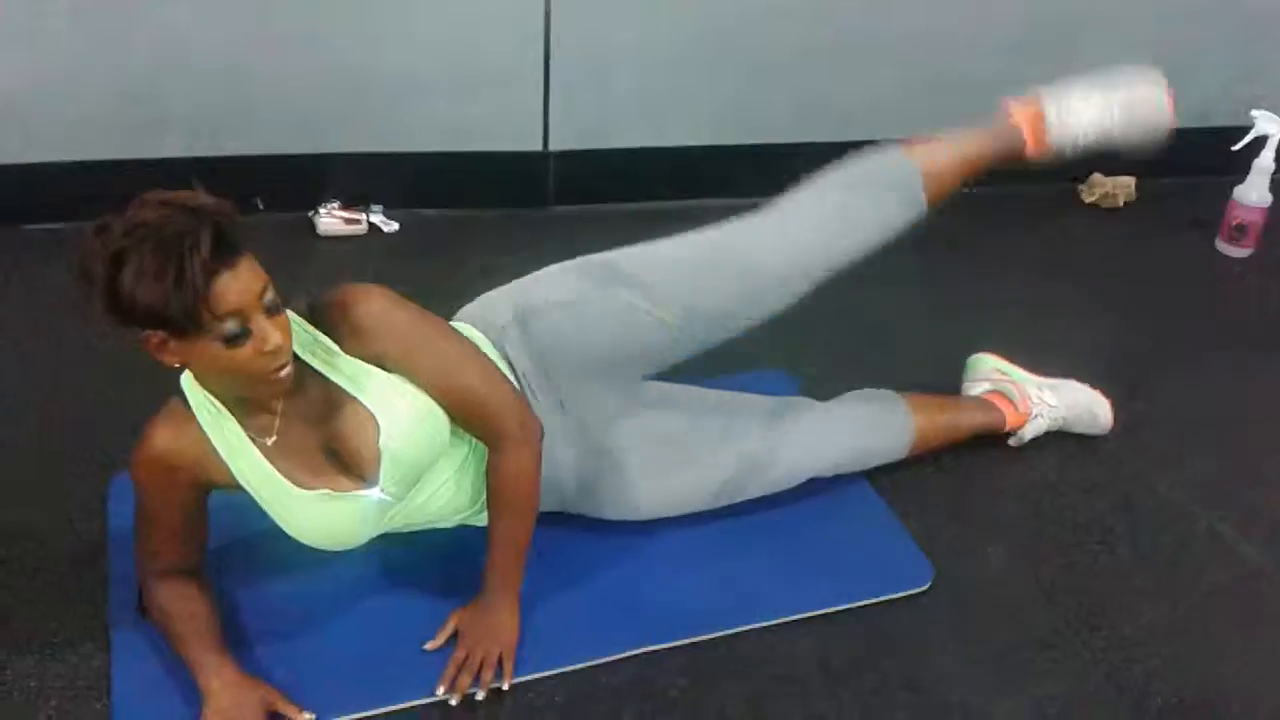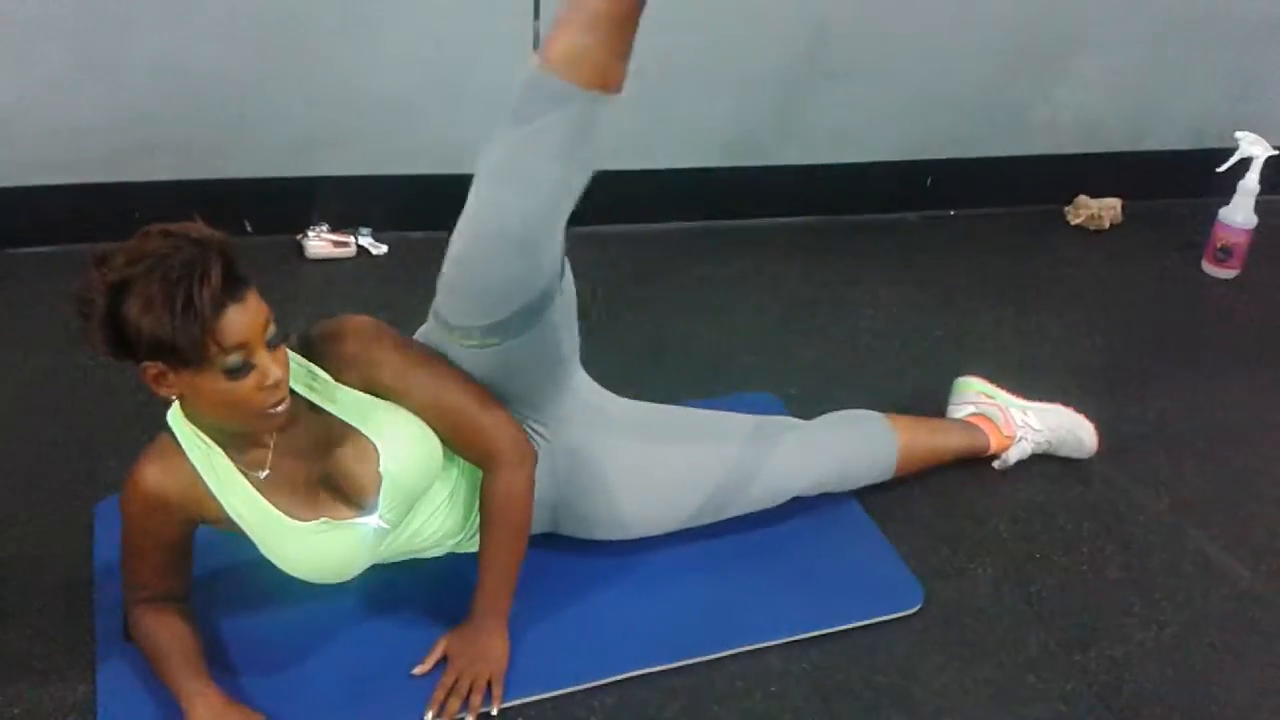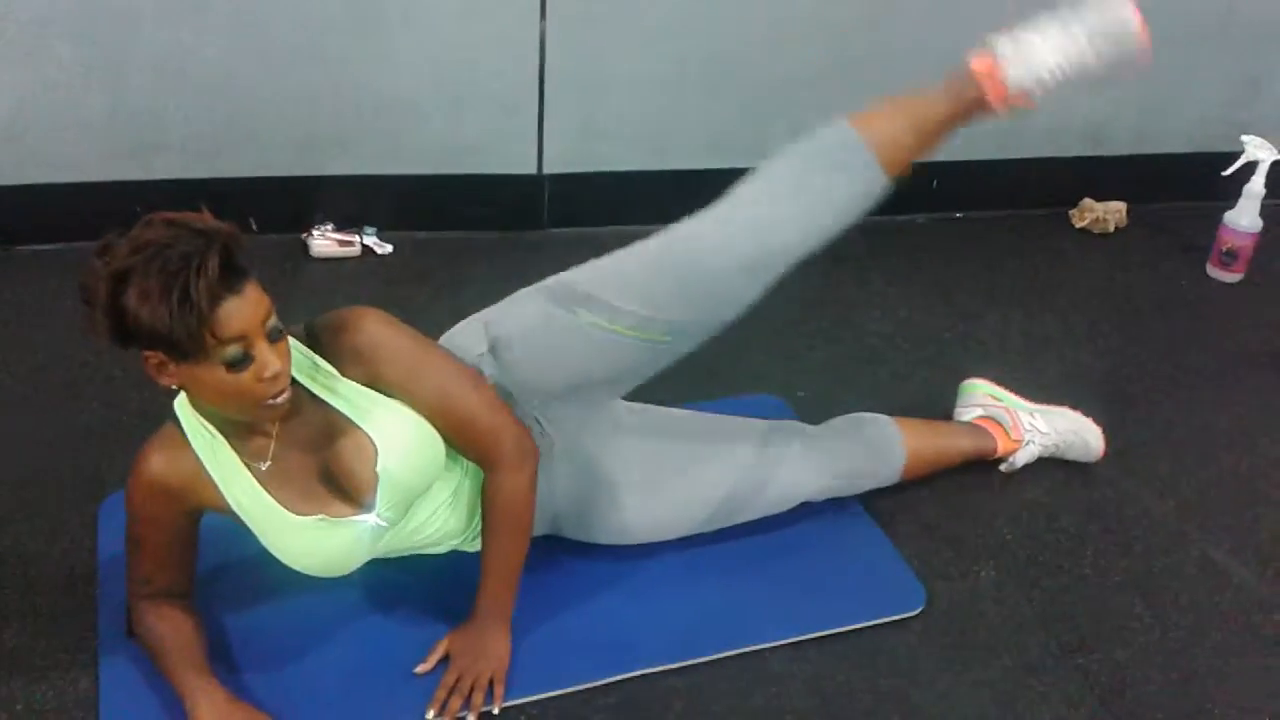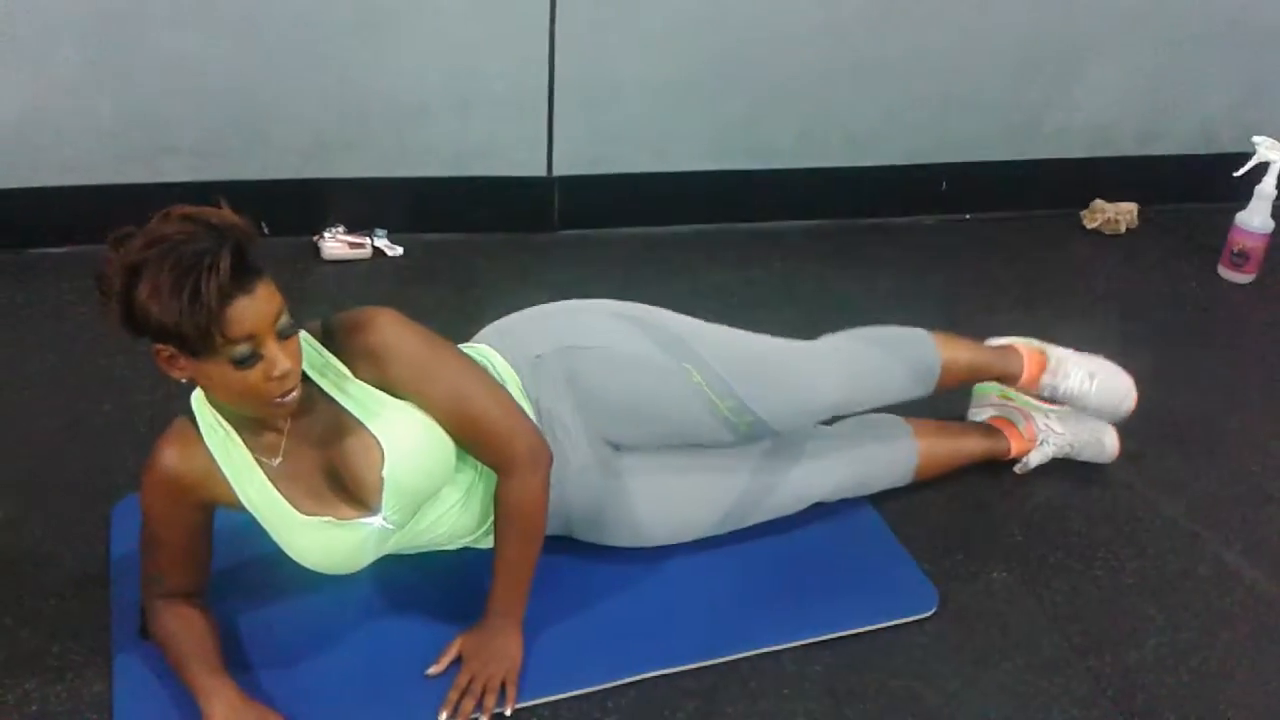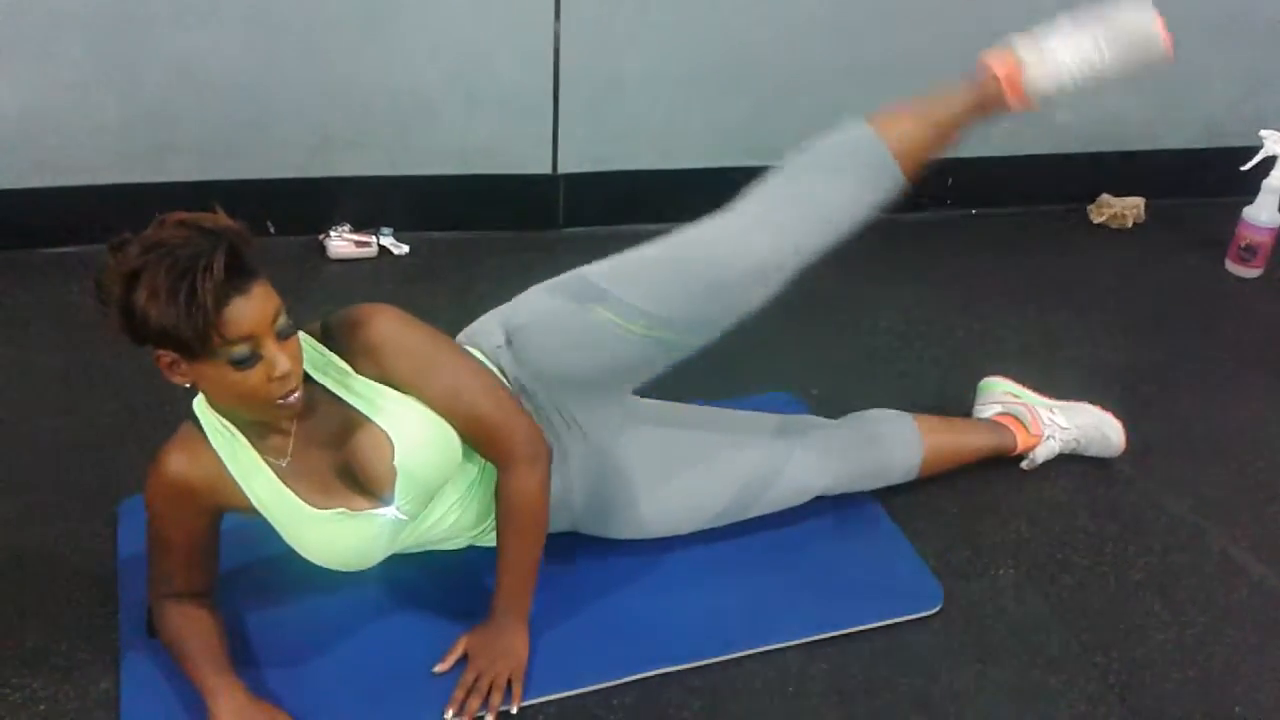
dt=0.5s
person 1, frame 1
left shoulder: (354, 319)
right shoulder: (175, 454)
left elbow: (512, 430)
right elbow: (167, 573)
left wrist: (501, 596)
left hip: (541, 366)
right hip: (559, 481)
left knee: (766, 262)
right knee: (801, 439)
left ankle: (1023, 126)
right ankle: (993, 404)
person 1, frame 2
left shoulder: (348, 354)
right shoulder: (165, 484)
left elbow: (508, 453)
right elbow: (152, 602)
left wrist: (489, 621)
left hip: (524, 407)
right hip: (525, 502)
right ankle: (981, 428)
person 1, frame 3
left shoulder: (355, 343)
right shoulder: (171, 471)
left elbow: (505, 444)
right elbow: (155, 598)
left wrist: (492, 622)
left hip: (529, 382)
right hip: (535, 494)
left knee: (730, 258)
right knee: (792, 470)
right ankle: (997, 429)
person 1, frame 4
left shoulder: (368, 344)
right shoulder: (184, 469)
left elbow: (525, 456)
right elbow: (172, 597)
left wrist: (503, 624)
left hip: (555, 382)
right hip: (574, 504)
left knee: (817, 385)
right knee: (802, 468)
left ankle: (1016, 367)
right ankle: (1003, 431)
person 1, frame 5
left shoulder: (368, 339)
right shoulder: (188, 474)
left elbow: (522, 451)
right elbow: (179, 596)
left wrist: (510, 623)
left hip: (549, 391)
right hip: (558, 503)
left knee: (750, 251)
right knee: (803, 465)
right ankle: (1011, 426)
